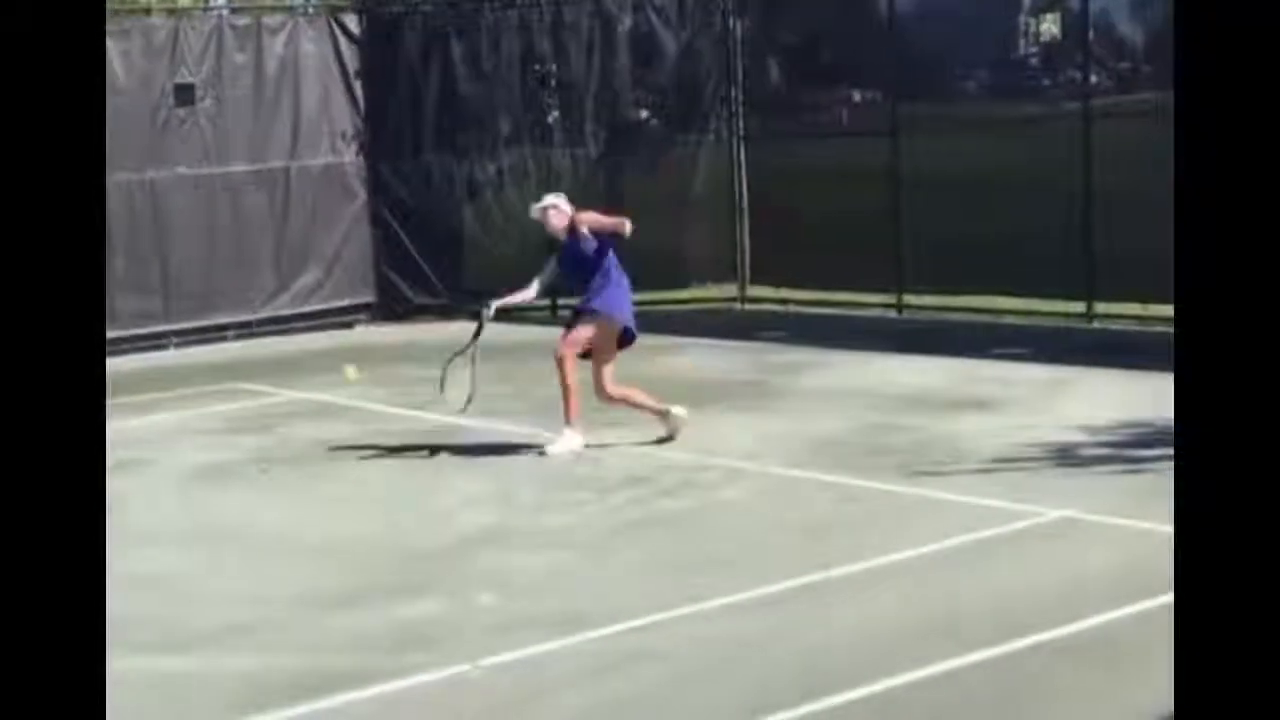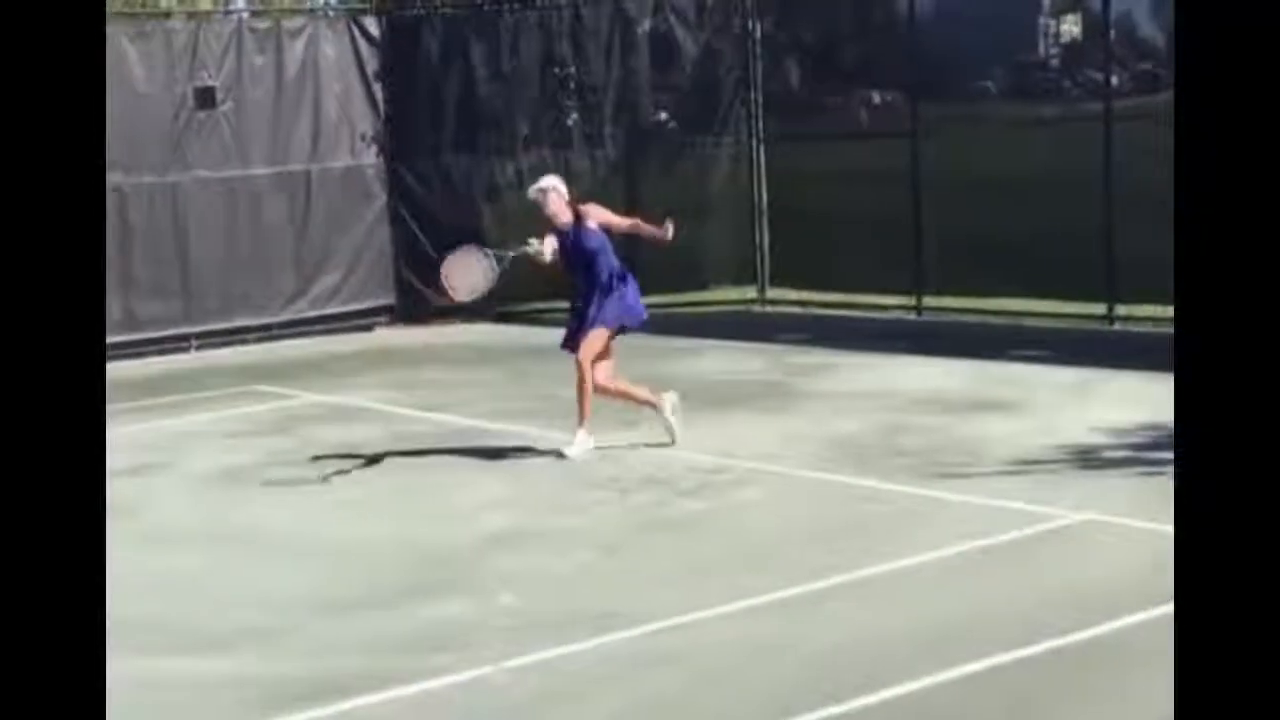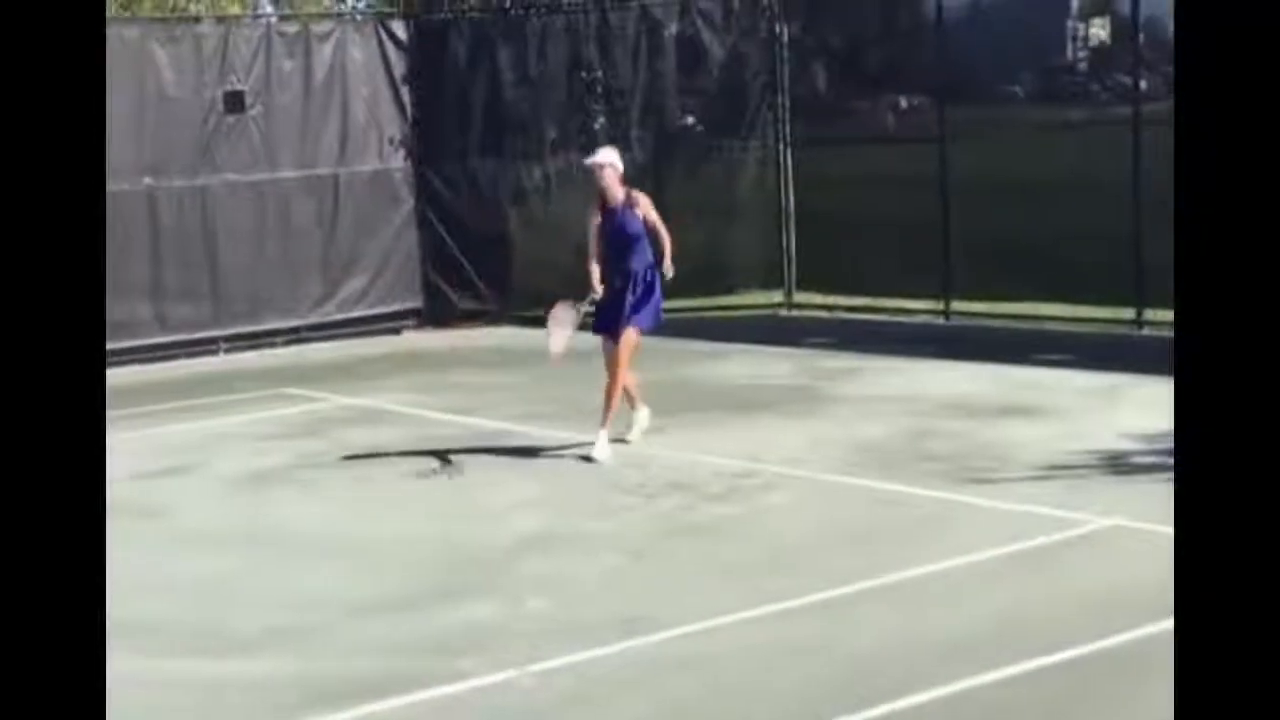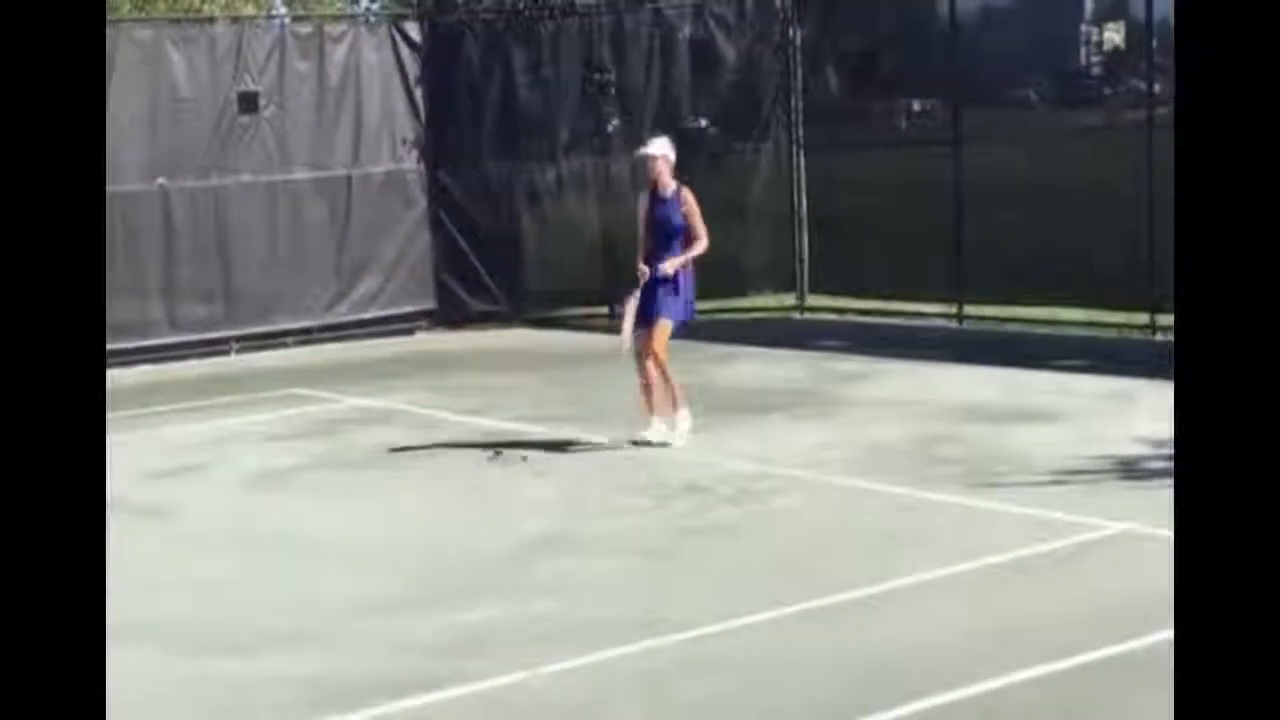
dt=0.3s
person 1, frame 1
left shoulder: (581, 222)
right shoulder: (560, 254)
left elbow: (620, 223)
right elbow: (534, 289)
left wrist: (624, 227)
right wrist: (500, 302)
left hip: (610, 295)
right hip: (593, 308)
left knee: (563, 351)
right knee: (606, 390)
left ankle: (571, 431)
right ankle: (666, 412)
person 1, frame 2
left shoulder: (587, 213)
right shoulder: (553, 238)
left elbow: (629, 224)
right elbow: (545, 257)
left wrist: (659, 233)
right wrist: (536, 250)
left hip: (615, 294)
right hip: (590, 302)
left knee: (583, 357)
right knee: (599, 381)
left ankle: (583, 433)
right ankle: (660, 402)
person 1, frame 3
left shoulder: (638, 201)
right shoulder: (597, 213)
left elbow: (662, 233)
right elbow: (594, 256)
left wrist: (667, 261)
right wrist: (595, 282)
left hip: (641, 287)
right hip: (613, 289)
left knee: (620, 360)
right knee: (612, 363)
left ankle: (603, 436)
right ankle: (640, 409)
person 1, frame 4
left shoulder: (684, 196)
right shoulder: (645, 198)
left elbow: (702, 241)
left wrist: (677, 262)
right wrist: (641, 265)
left hip: (675, 278)
right hip: (650, 277)
left knee: (656, 349)
right knee: (642, 355)
left ankle: (680, 412)
right ankle: (657, 422)
